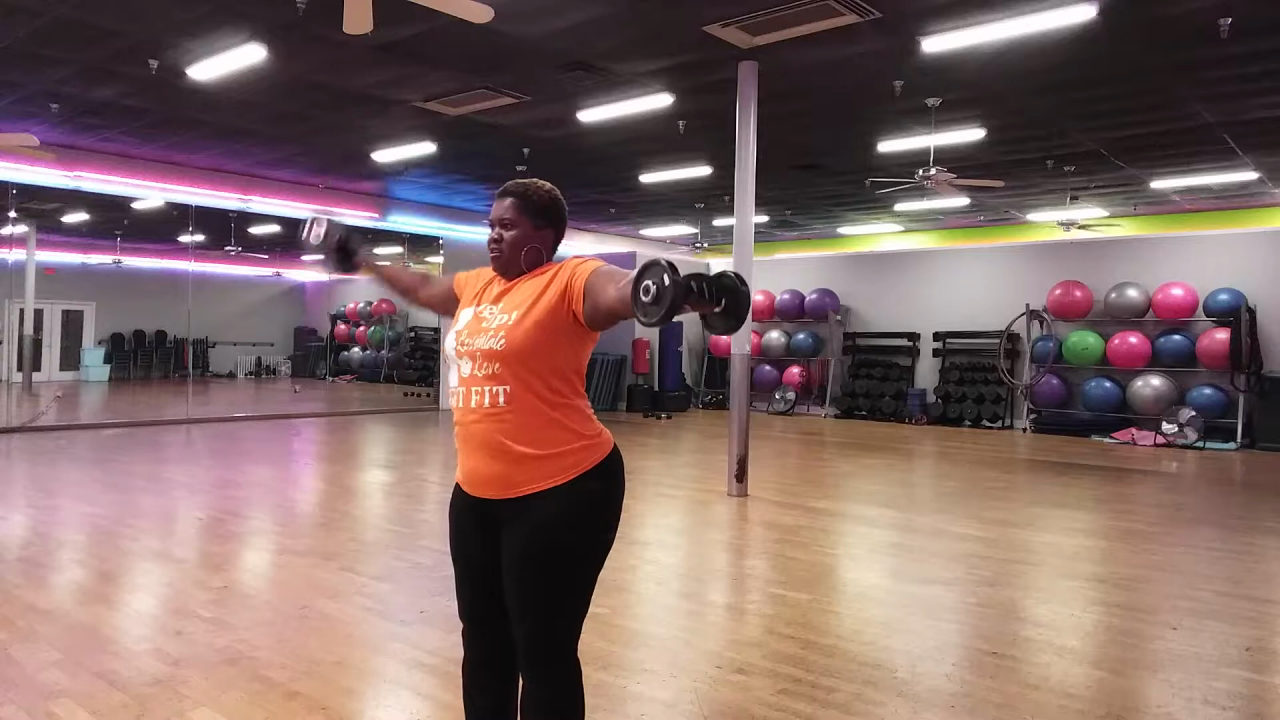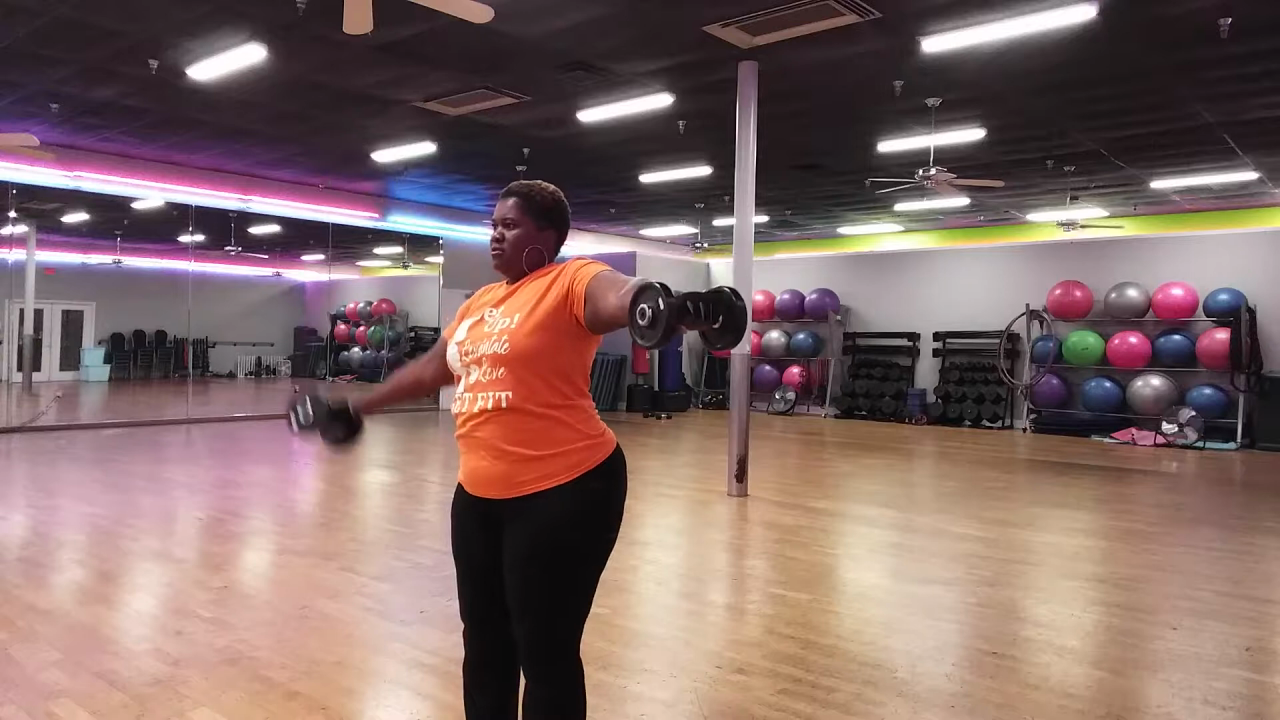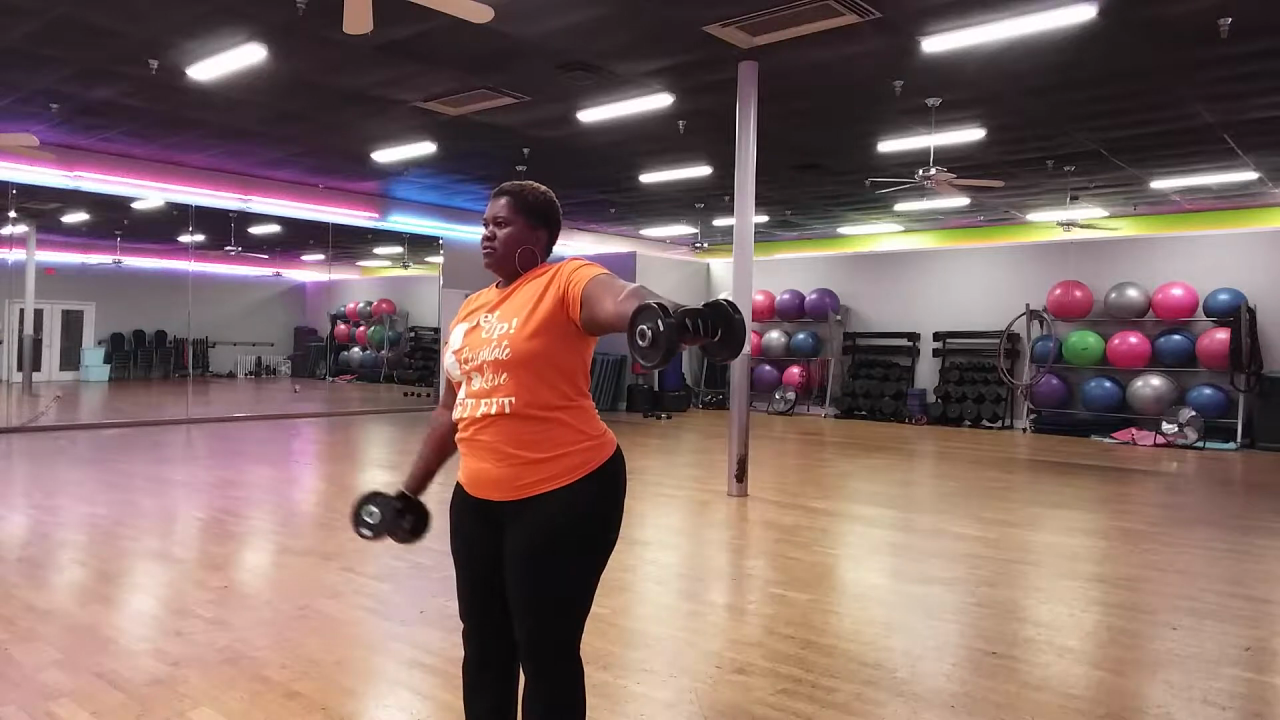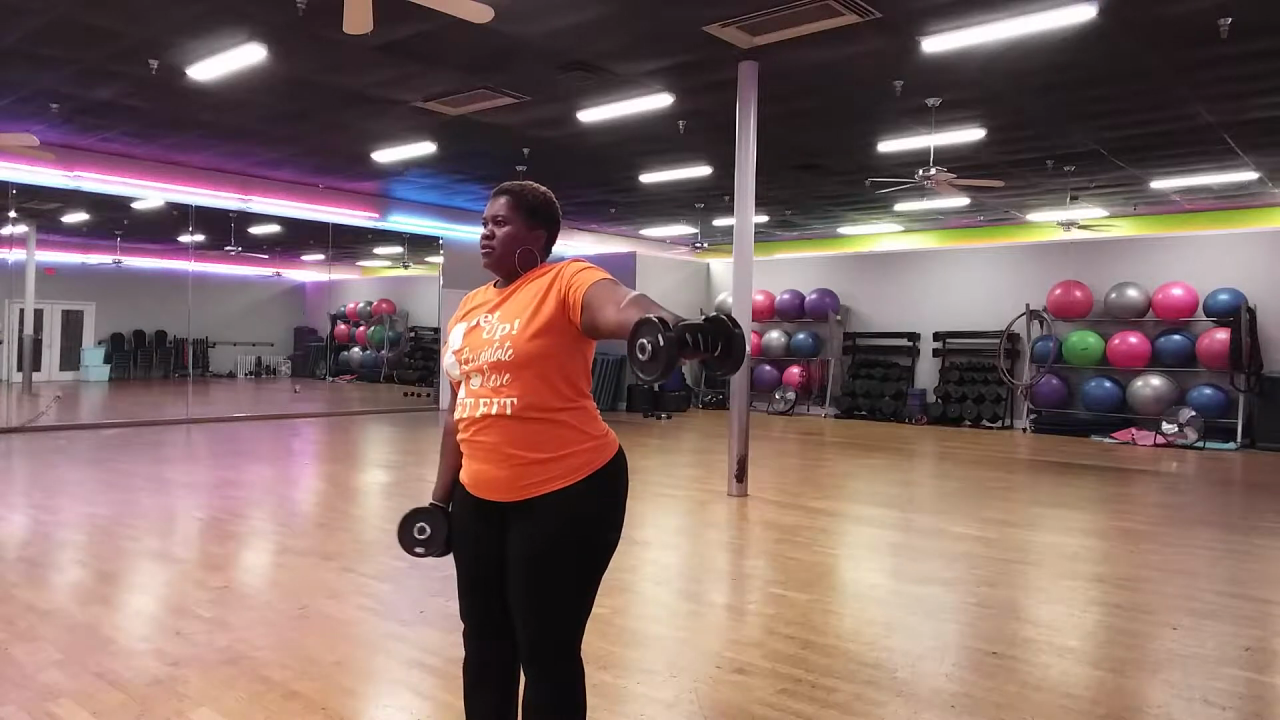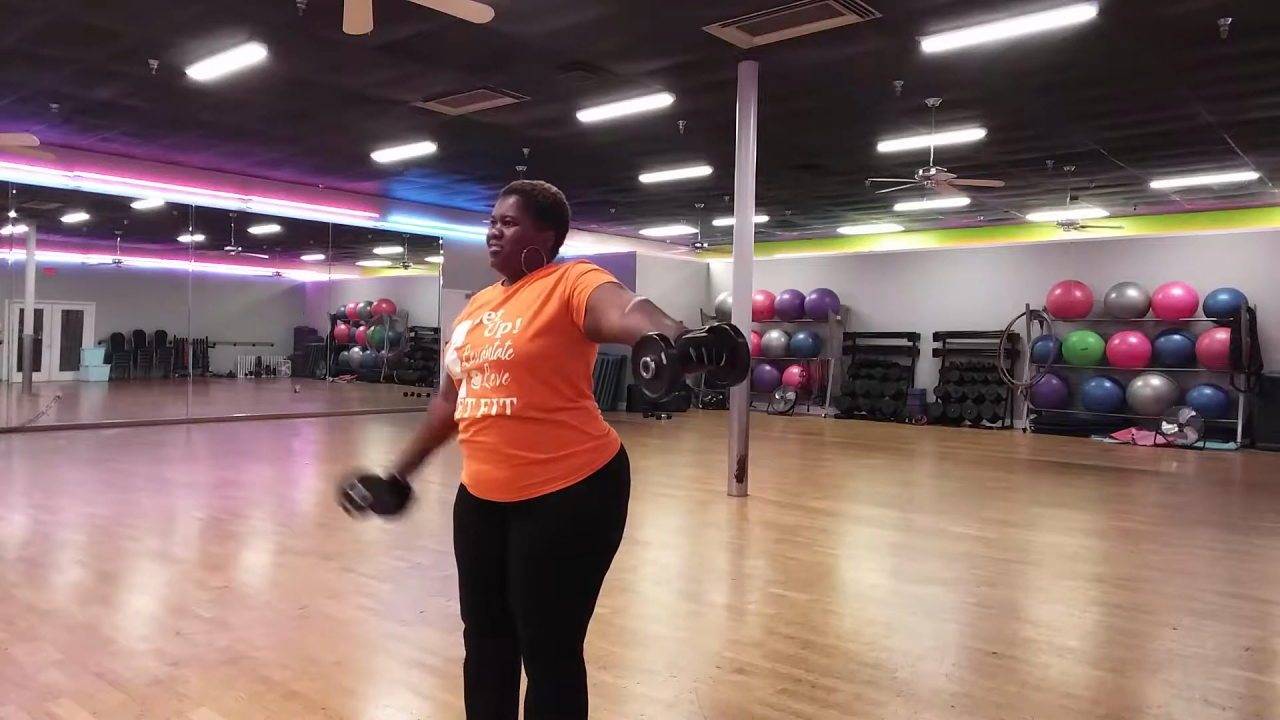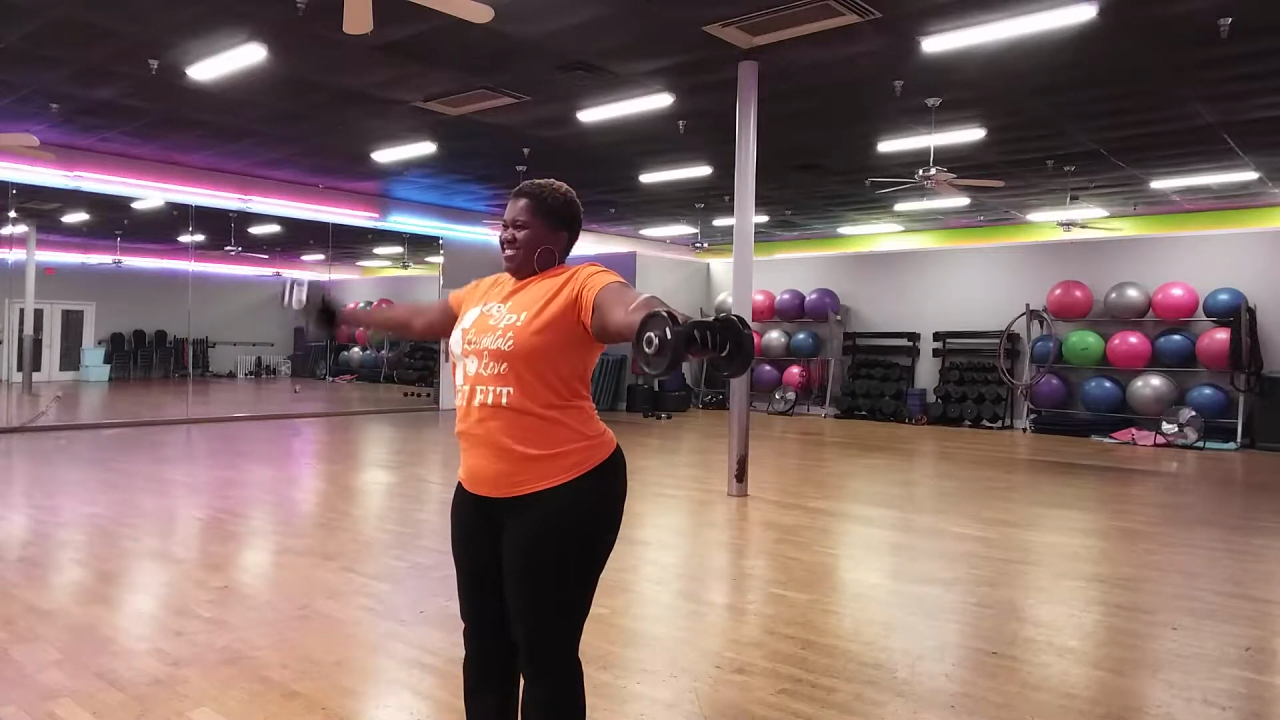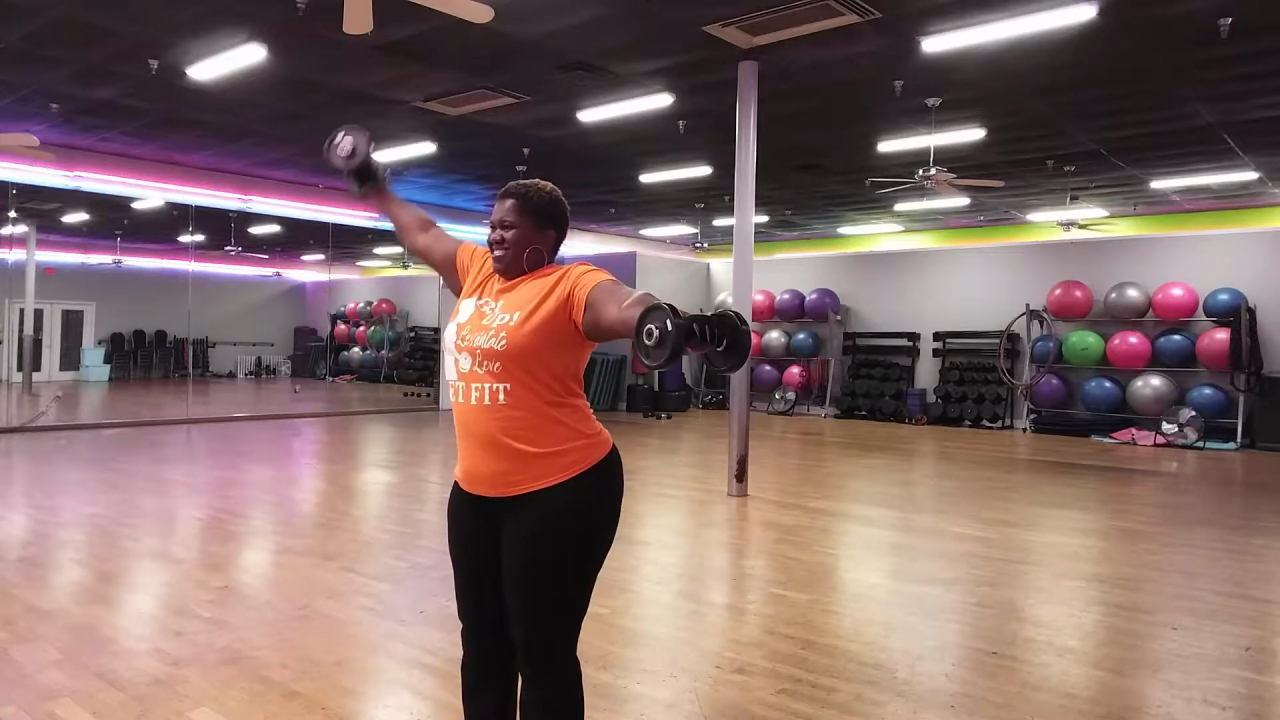
dt=0.3s
person 1, frame 1
left shoulder: (570, 280)
right shoulder: (481, 286)
left elbow: (625, 289)
right elbow: (425, 287)
right wrist: (358, 259)
left hip: (560, 493)
right hip: (477, 495)
left knee: (543, 653)
right knee: (483, 645)
person 1, frame 2
left shoulder: (572, 280)
right shoulder: (481, 302)
left elbow: (626, 296)
right elbow: (431, 368)
left wrist: (683, 309)
right wrist: (360, 405)
left hip: (567, 491)
right hip: (481, 495)
left knee: (545, 653)
right knee: (484, 645)
person 1, frame 3
left shoulder: (566, 281)
right shoulder: (470, 308)
left elbow: (621, 300)
right elbow: (451, 409)
right wrist: (411, 490)
left hip: (564, 494)
right hip: (479, 497)
left knee: (546, 652)
right knee: (483, 646)
person 1, frame 4
left shoulder: (567, 283)
right shoulder: (468, 307)
left elbow: (623, 307)
right wrist: (442, 498)
left hip: (567, 494)
right hip: (480, 499)
left knee: (546, 652)
right knee: (484, 646)
person 1, frame 5
left shoulder: (572, 284)
right shoulder: (477, 306)
left elbow: (627, 312)
right elbow: (449, 400)
left wrist: (676, 340)
right wrist: (403, 468)
left hip: (567, 493)
right hip: (482, 498)
left knee: (548, 652)
right knee: (485, 643)
person 1, frame 6
left shoulder: (581, 285)
right shoulder: (487, 290)
left elbow: (634, 311)
right elbow: (420, 318)
right wrist: (346, 316)
left hip: (562, 492)
right hip: (480, 493)
left knee: (545, 651)
right knee: (484, 643)
person 1, frame 7
left shoulder: (572, 285)
right shoulder: (477, 273)
left elbow: (626, 306)
right elbow: (422, 232)
right wrist: (375, 189)
left hip: (561, 492)
right hip: (476, 493)
left knee: (543, 652)
right knee: (482, 644)
